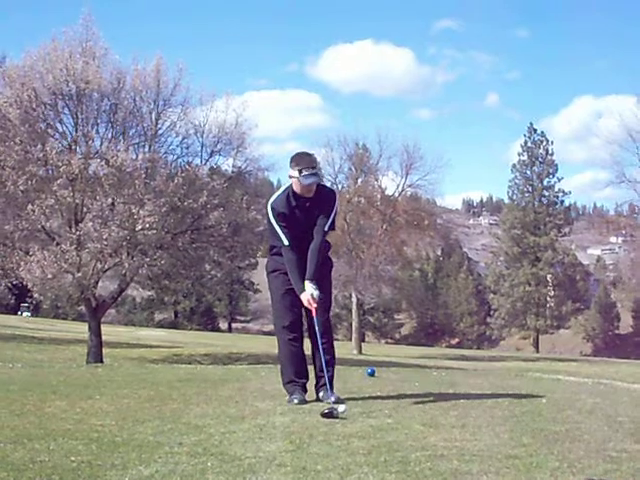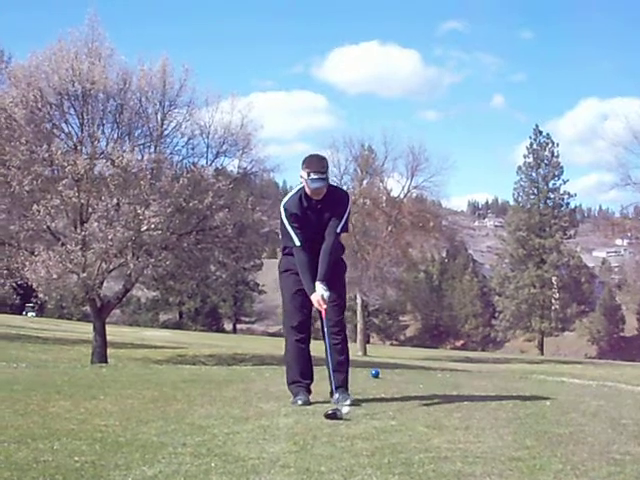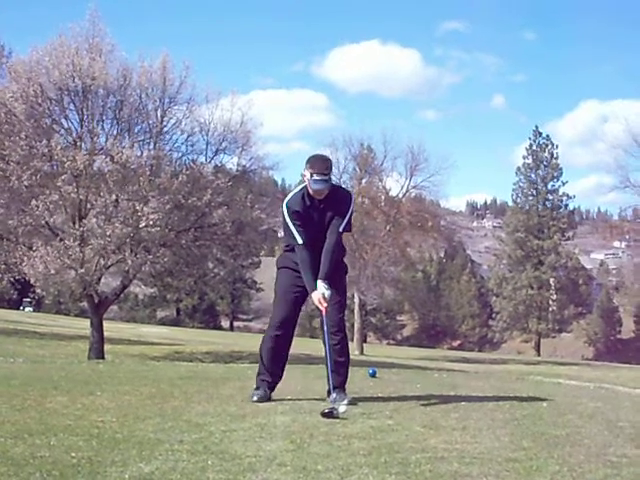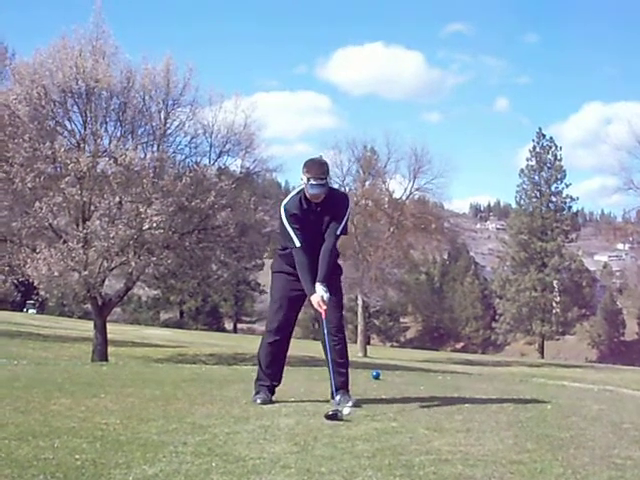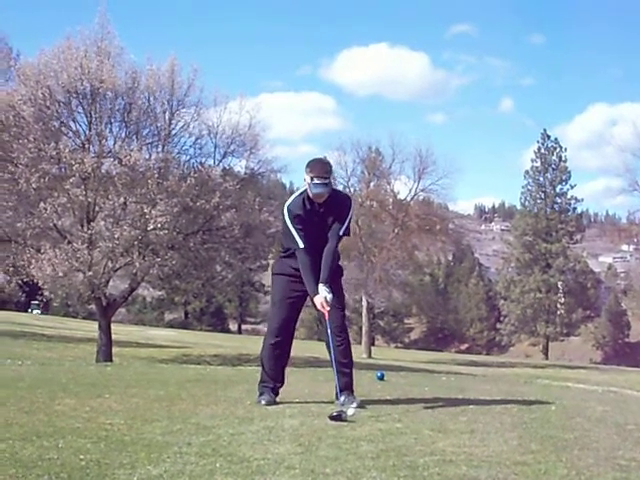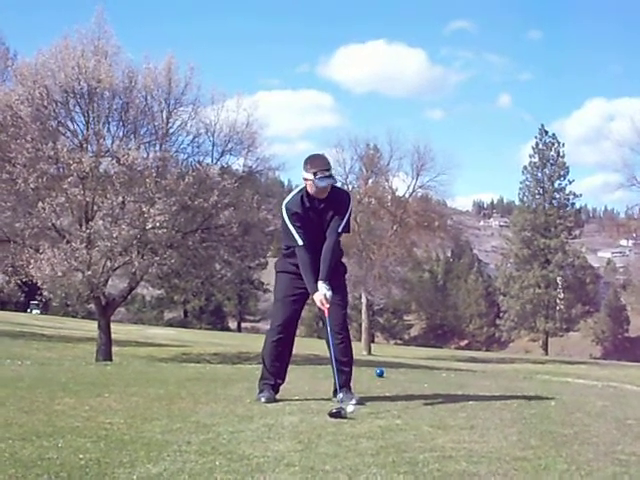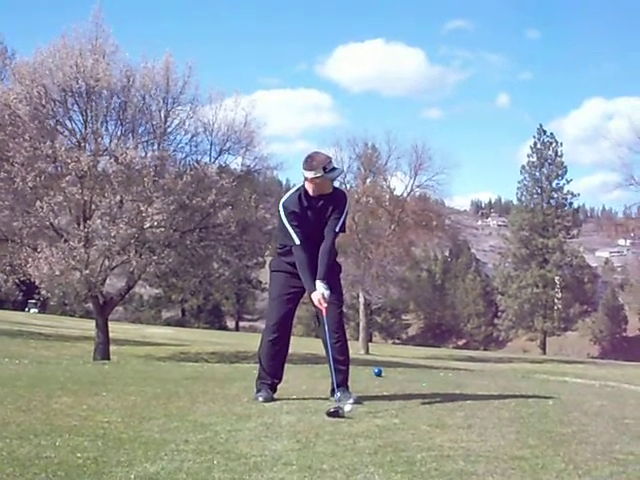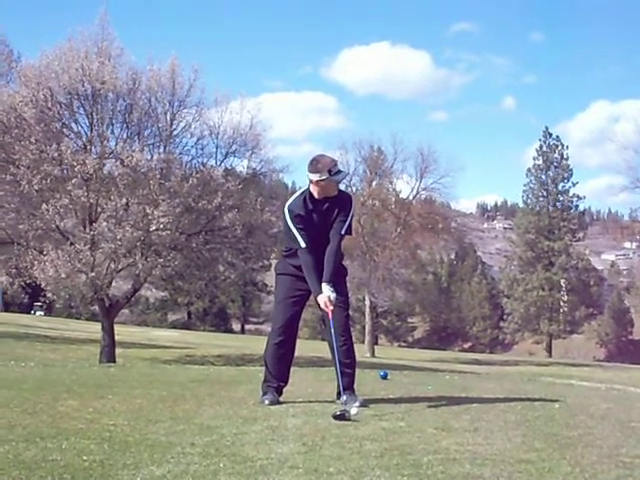
dt=0.4s
person 1, frame 1
left shoulder: (327, 197)
right shoulder: (277, 203)
left elbow: (319, 239)
right elbow: (287, 248)
left wrist: (311, 281)
right wrist: (300, 289)
left hip: (317, 264)
right hip: (283, 265)
left knee: (321, 323)
right knee: (288, 325)
left ankle: (325, 386)
right ankle: (295, 387)
person 1, frame 2
left shoulder: (341, 198)
right shoulder: (290, 204)
left elbow: (330, 241)
right elbow: (299, 249)
left wrist: (321, 282)
right wrist: (311, 290)
left hip: (330, 266)
right hip: (296, 265)
left knee: (335, 324)
right knee: (296, 326)
left ankle: (340, 388)
right ankle: (300, 388)
person 1, frame 3
left shoulder: (344, 198)
right shoulder: (293, 202)
left elbow: (333, 240)
right elbow: (302, 247)
left wrist: (323, 281)
right wrist: (311, 288)
left hip: (330, 266)
right hip: (294, 264)
left knee: (335, 324)
right knee: (280, 321)
left ankle: (337, 388)
right ankle: (265, 383)
person 1, frame 4
left shoulder: (340, 201)
right shoulder: (290, 206)
left elbow: (330, 243)
right elbow: (300, 250)
left wrist: (321, 284)
right wrist: (310, 291)
left hip: (326, 269)
right hip: (290, 268)
left knee: (335, 326)
right knee: (277, 326)
left ankle: (341, 390)
right ankle: (264, 386)
person 1, frame 5
left shoulder: (342, 202)
right shoulder: (293, 207)
left elbow: (332, 244)
right elbow: (302, 251)
left wrist: (324, 285)
right wrist: (313, 292)
left hip: (328, 270)
right hip: (291, 270)
left knee: (338, 327)
right knee: (278, 327)
left ankle: (345, 391)
right ankle: (268, 388)
person 1, frame 6
left shoulder: (342, 199)
right shoulder: (292, 204)
left elbow: (332, 241)
right elbow: (302, 248)
left wrist: (323, 282)
right wrist: (313, 289)
left hip: (330, 268)
right hip: (294, 268)
left knee: (339, 325)
right knee: (281, 324)
left ankle: (343, 388)
right ankle: (268, 385)
person 1, frame 7
left shoulder: (338, 198)
right shoulder: (289, 203)
left elbow: (329, 241)
right elbow: (299, 248)
left wrist: (321, 281)
right wrist: (310, 288)
left hip: (325, 267)
right hip: (288, 266)
left knee: (335, 324)
right knee: (277, 323)
left ankle: (341, 387)
right ankle: (265, 385)
person 1, frame 8
left shoulder: (344, 201)
right shoulder: (294, 206)
left elbow: (334, 243)
right elbow: (304, 251)
left wrist: (327, 284)
right wrist: (317, 291)
left hip: (331, 270)
right hip: (295, 269)
left knee: (341, 327)
right knee: (282, 326)
left ankle: (347, 390)
right ankle: (272, 388)
